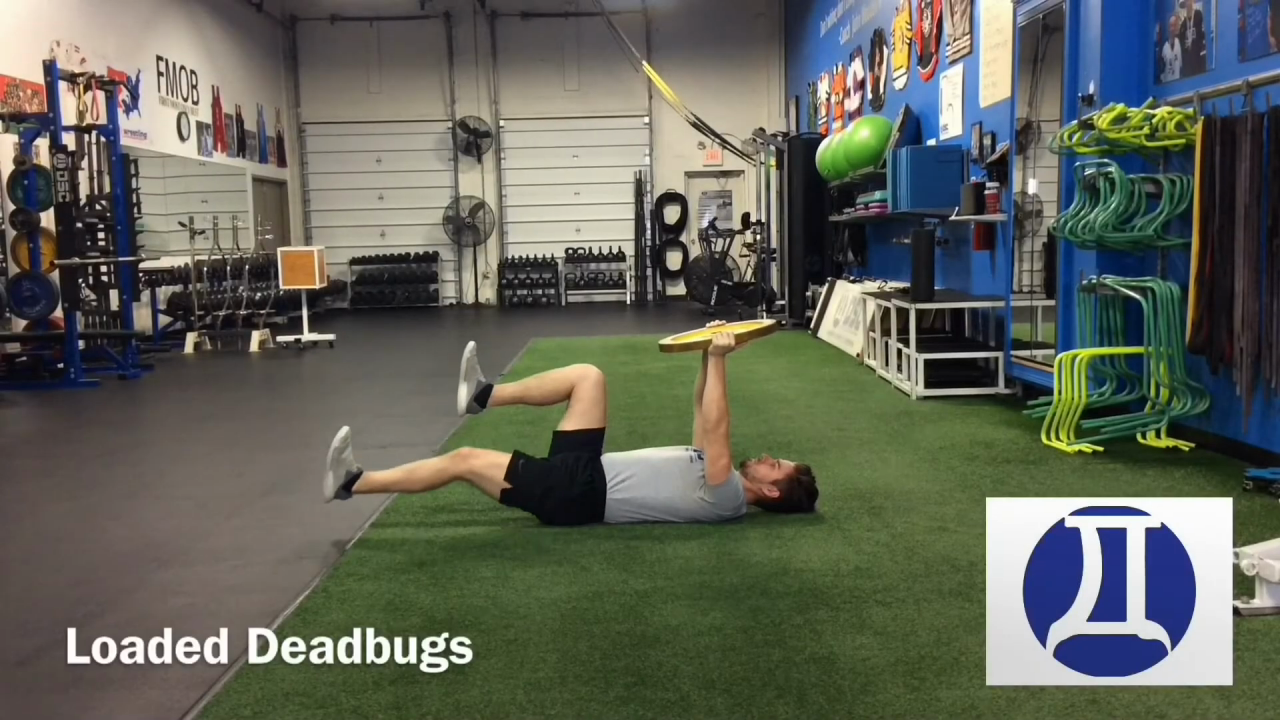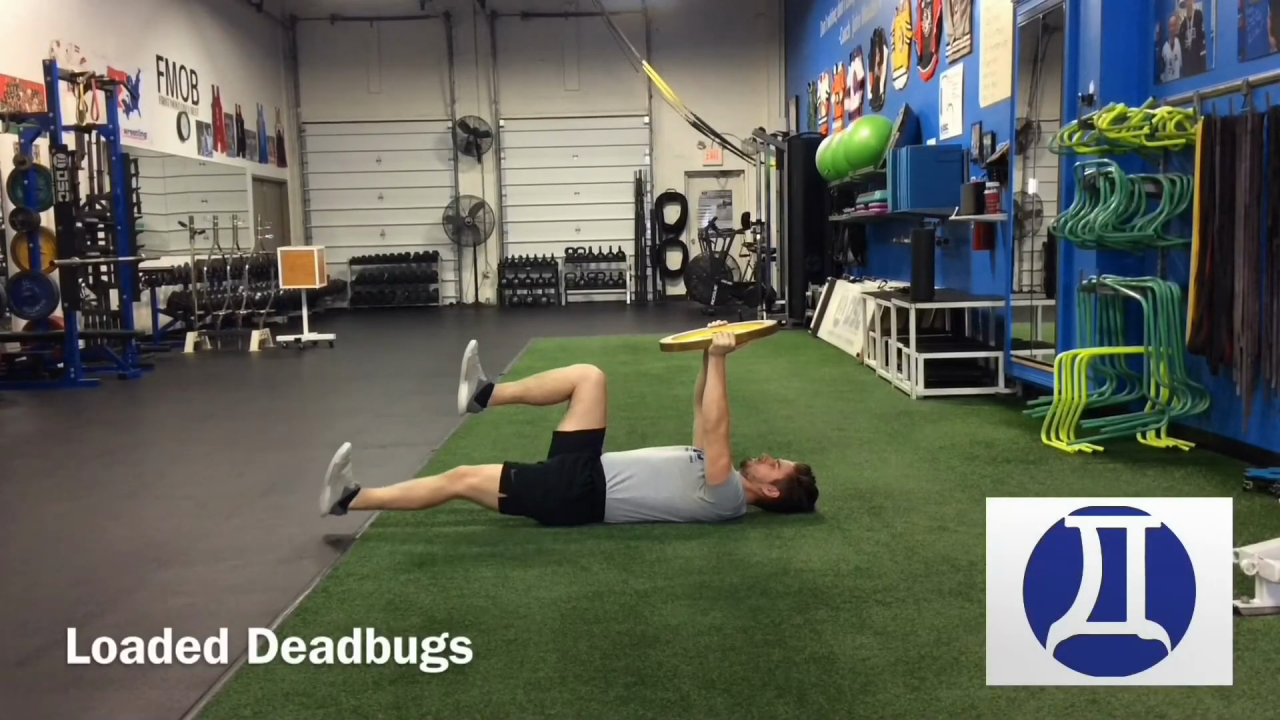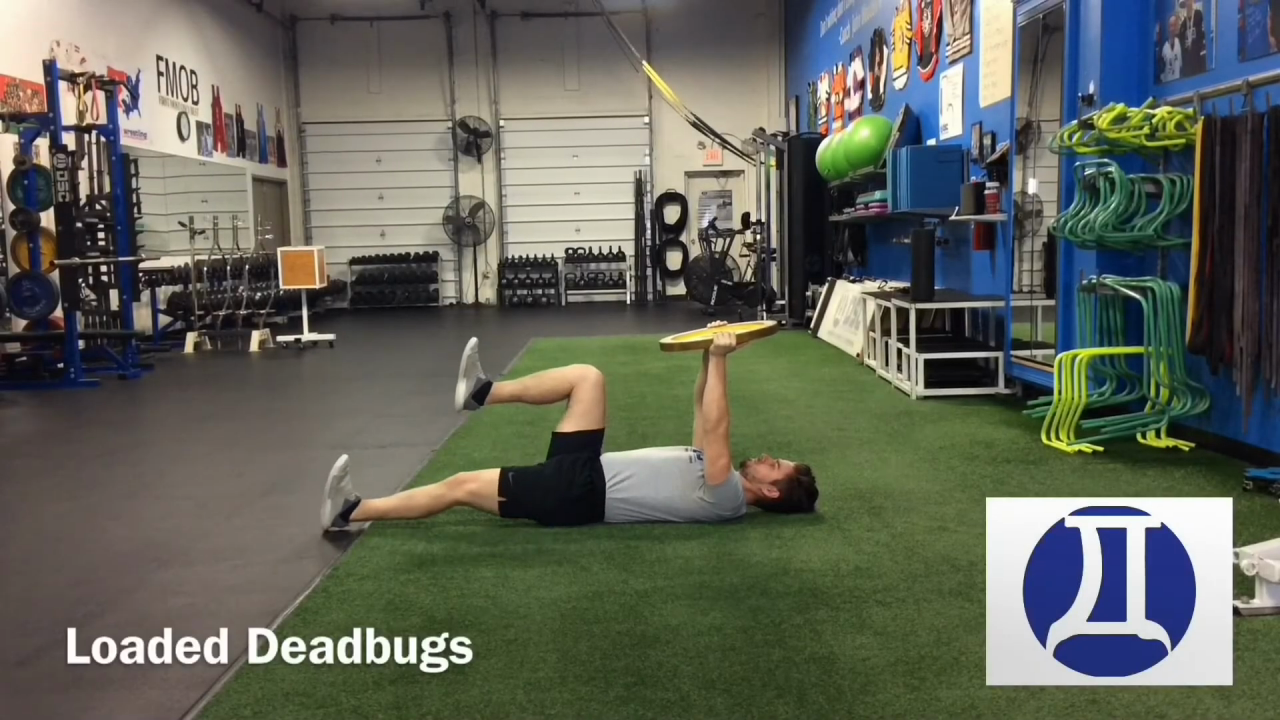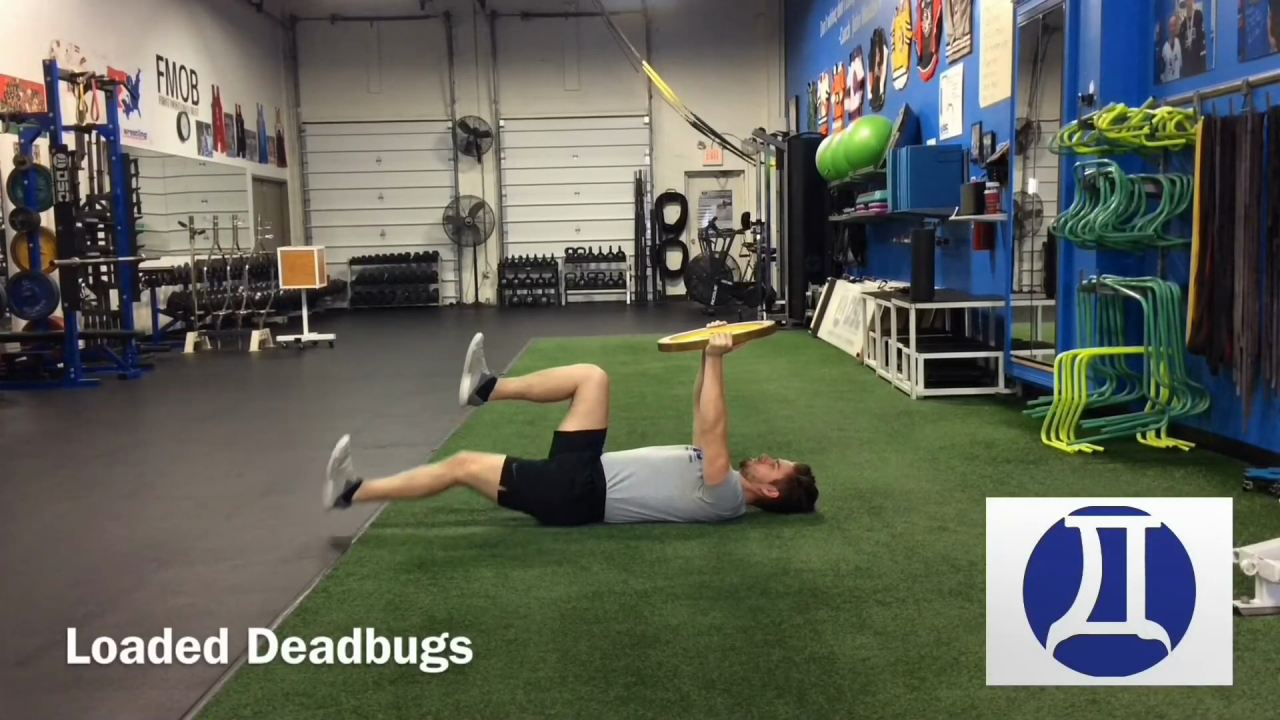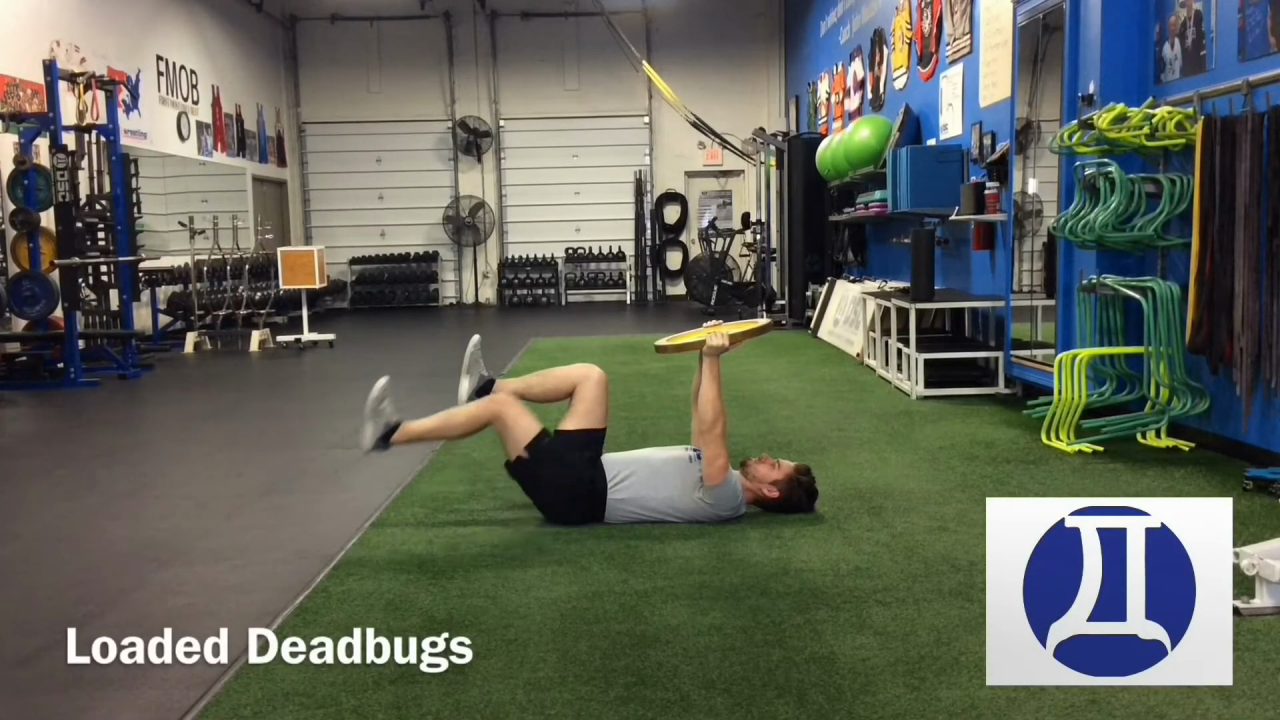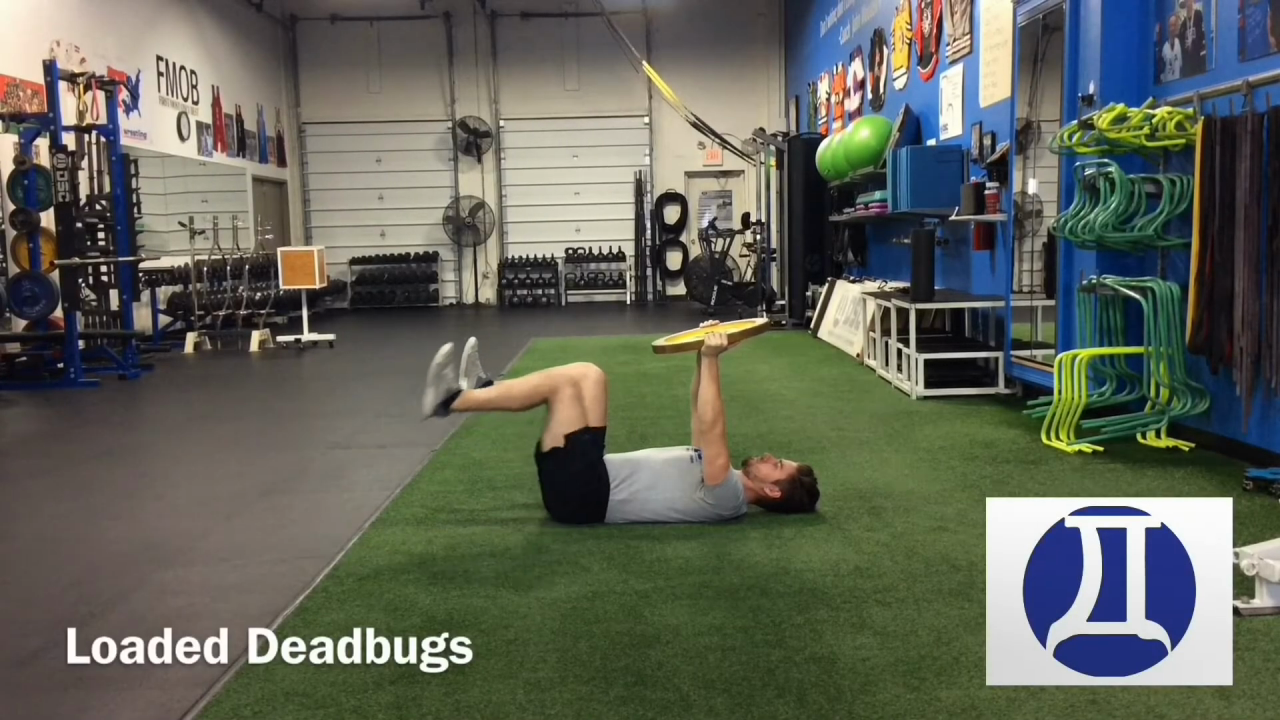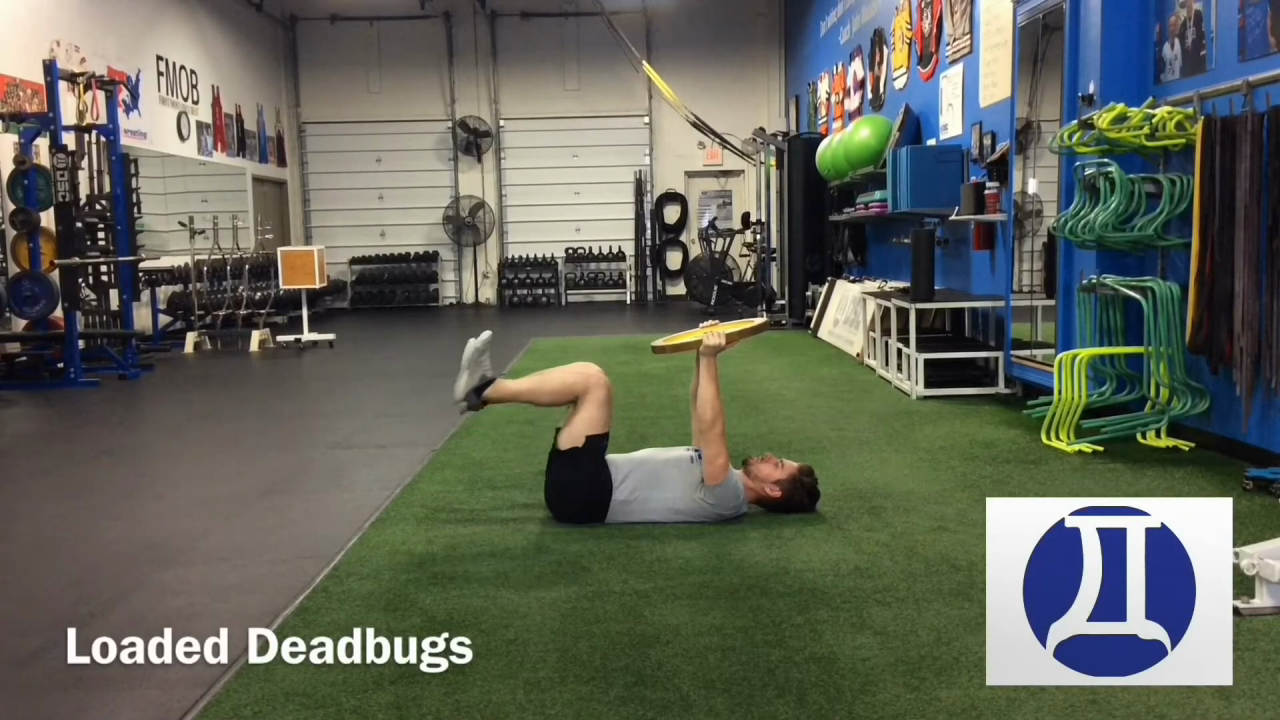
dt=0.3s
person 1, frame 1
left shoulder: (726, 496)
right shoulder: (723, 478)
left elbow: (715, 430)
right elbow: (703, 414)
left wrist: (718, 360)
right wrist: (708, 360)
left hip: (579, 495)
right hip: (586, 471)
left knee: (465, 460)
right knee: (588, 376)
left ankle: (354, 482)
right ankle: (486, 394)
person 1, frame 2
left shoulder: (726, 497)
right shoulder: (721, 479)
left elbow: (716, 431)
right elbow: (704, 417)
left wrist: (718, 361)
right wrist: (709, 359)
left hip: (579, 494)
right hip: (585, 471)
left knee: (463, 479)
right knee: (589, 376)
left ankle: (351, 499)
right ankle: (487, 394)
person 1, frame 3
left shoulder: (725, 497)
right shoulder: (723, 478)
left elbow: (715, 430)
right elbow: (703, 413)
left wrist: (719, 360)
right wrist: (709, 359)
left hip: (580, 495)
right hip: (586, 469)
left knee: (463, 486)
right knee: (586, 376)
left ankle: (352, 511)
right ankle: (484, 393)
person 1, frame 4
left shoulder: (726, 496)
right shoulder: (723, 479)
left elbow: (713, 430)
right elbow: (703, 416)
left wrist: (715, 361)
right wrist: (710, 359)
left hip: (579, 495)
right hip: (585, 473)
left knee: (466, 467)
right knee: (592, 376)
left ankle: (354, 492)
right ankle: (487, 388)
person 1, frame 5
left shoulder: (725, 498)
right shoulder: (725, 481)
left elbow: (710, 431)
right elbow: (705, 423)
left wrist: (712, 361)
right wrist: (705, 359)
left hip: (581, 495)
right hip: (589, 471)
left knee: (502, 407)
right knee: (590, 375)
left ankle: (394, 433)
right ankle: (486, 387)
person 1, frame 6
left shoulder: (726, 497)
right shoulder: (725, 480)
left elbow: (711, 432)
right elbow: (704, 425)
left wrist: (711, 361)
right wrist: (702, 357)
left hip: (583, 496)
right hip: (592, 477)
left knee: (564, 382)
right knee: (588, 375)
left ankle: (452, 400)
right ankle: (482, 390)
person 1, frame 7
left shoulder: (726, 496)
right shoulder: (727, 479)
left elbow: (710, 431)
right elbow: (704, 423)
left wrist: (709, 361)
right wrist: (704, 359)
left hip: (583, 495)
right hip: (597, 479)
left knee: (593, 383)
right knee: (588, 374)
left ankle: (484, 389)
right ankle: (491, 390)
